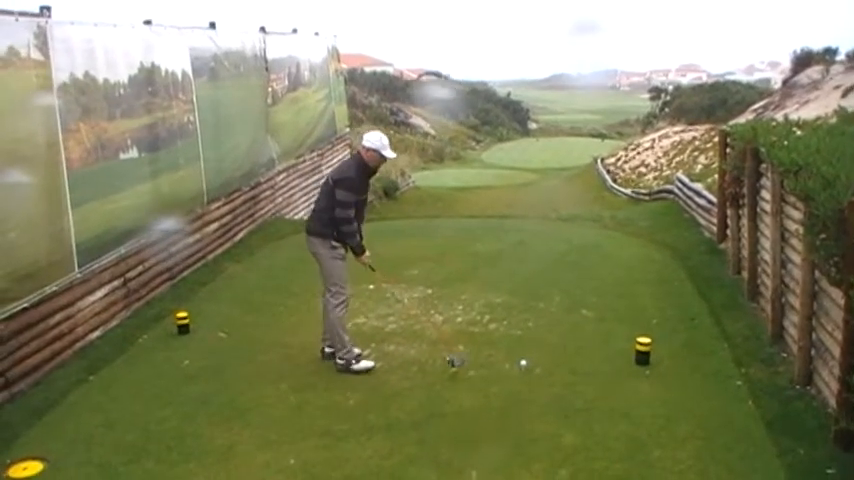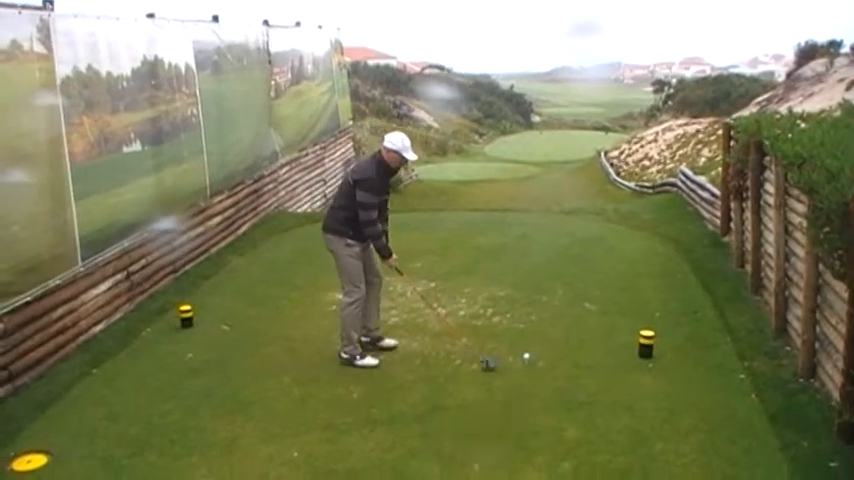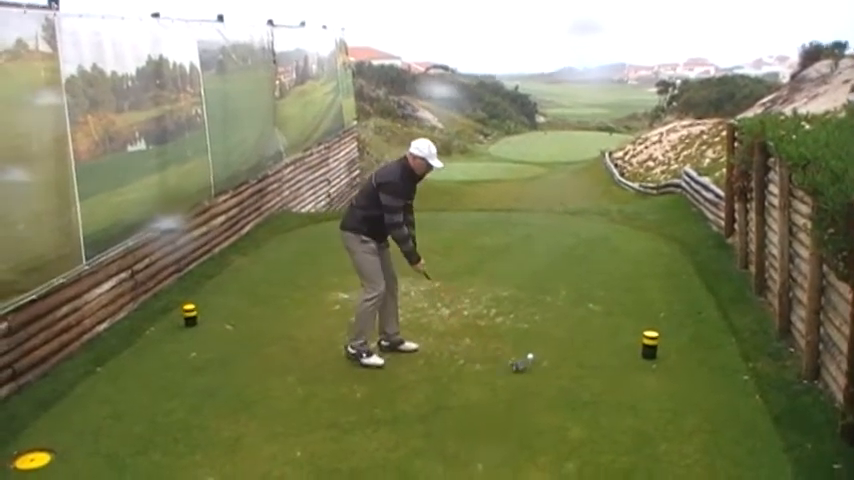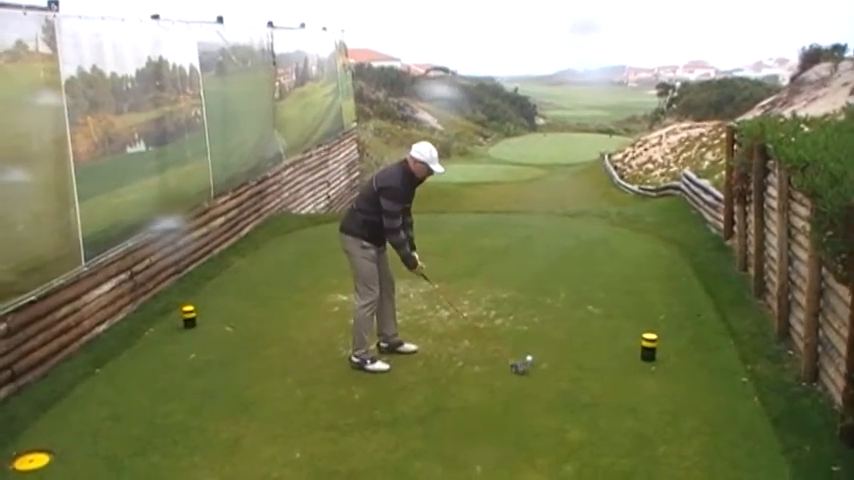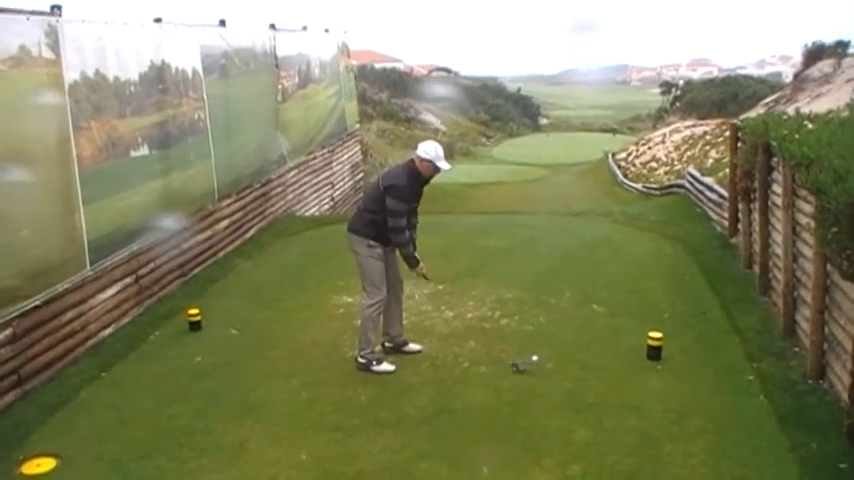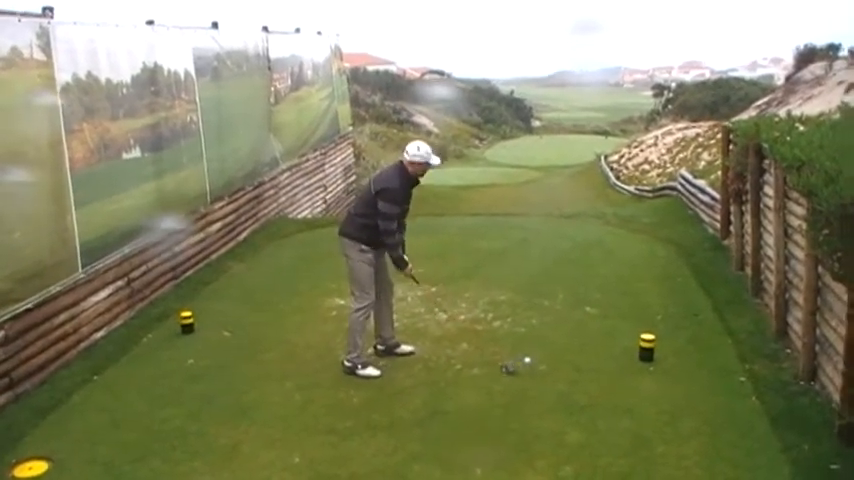
dt=0.4s
person 1, frame 1
left shoulder: (359, 171)
right shoulder: (350, 176)
left elbow: (354, 214)
right elbow: (345, 219)
left wrist: (358, 245)
right wrist: (359, 250)
left hip: (331, 237)
right hip: (325, 238)
left knee: (333, 293)
right knee: (338, 295)
left ankle: (331, 345)
right ankle: (344, 356)
person 1, frame 2
left shoulder: (381, 171)
right shoulder: (369, 176)
left elbow: (380, 212)
right elbow: (369, 220)
left wrist: (385, 246)
right wrist: (385, 252)
left hip: (355, 234)
right hip: (342, 236)
left knee: (373, 280)
right knee: (355, 292)
left ankle: (370, 335)
right ankle: (349, 351)
person 1, frame 3
left shoulder: (407, 176)
right shoulder: (393, 179)
left elbow: (406, 215)
right elbow: (394, 223)
left wrist: (413, 249)
right wrist: (413, 257)
left hip: (375, 234)
right hip: (358, 234)
left knee: (390, 284)
right knee: (375, 288)
left ankle: (390, 338)
right ankle: (356, 346)
person 1, frame 4
left shoulder: (406, 179)
right shoulder: (394, 183)
left elbow: (404, 218)
right elbow: (393, 228)
left wrist: (413, 251)
right wrist: (410, 262)
left hip: (373, 237)
right hip: (358, 238)
left knee: (386, 287)
right knee: (368, 295)
left ankle: (388, 340)
right ankle: (359, 355)
person 1, frame 5
left shoulder: (413, 179)
right shoulder: (400, 183)
left elbow: (409, 219)
right elbow: (397, 227)
left wrist: (413, 252)
right wrist: (412, 261)
left hip: (382, 237)
right hip: (366, 238)
left knee: (394, 287)
right knee: (376, 295)
left ankle: (393, 340)
right ankle: (365, 356)
person 1, frame 6
left shoulder: (403, 180)
right shoulder: (391, 185)
left elbow: (398, 222)
right elbow: (388, 230)
left wrist: (402, 255)
right wrist: (401, 262)
left hip: (372, 241)
right hip: (357, 242)
left knee: (384, 291)
right knee: (364, 300)
left ankle: (385, 342)
right ankle: (352, 360)
